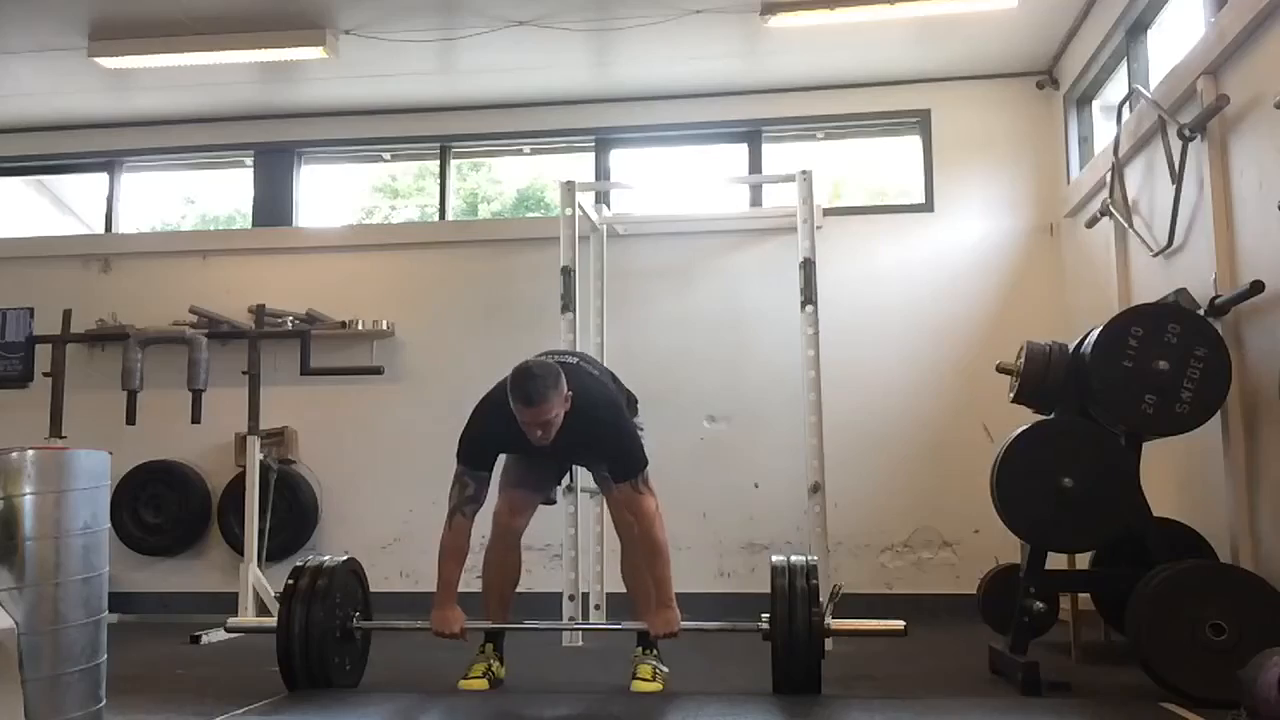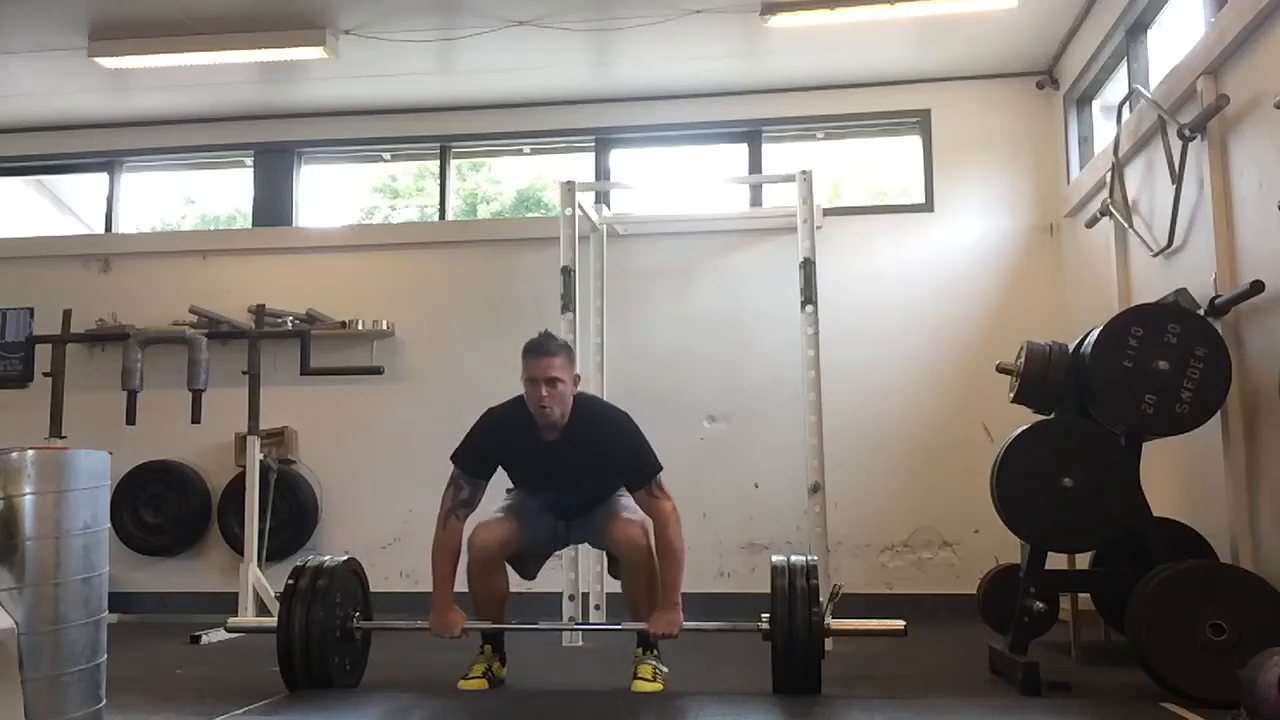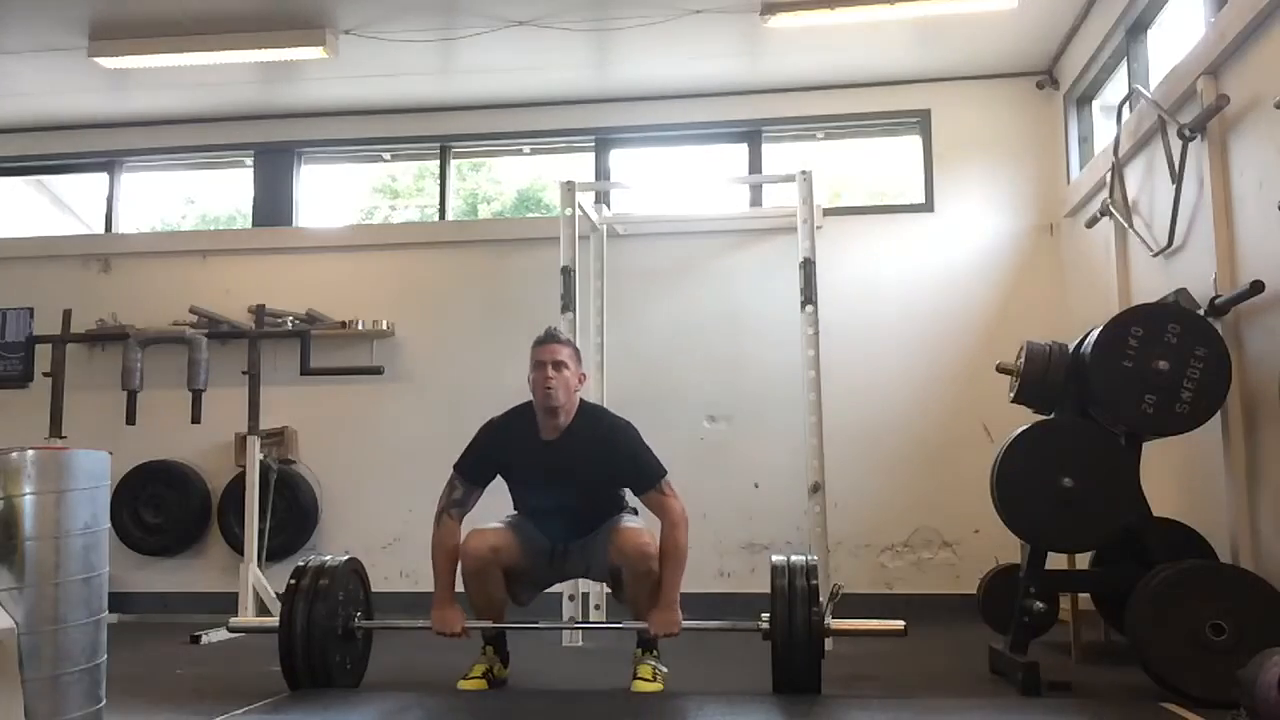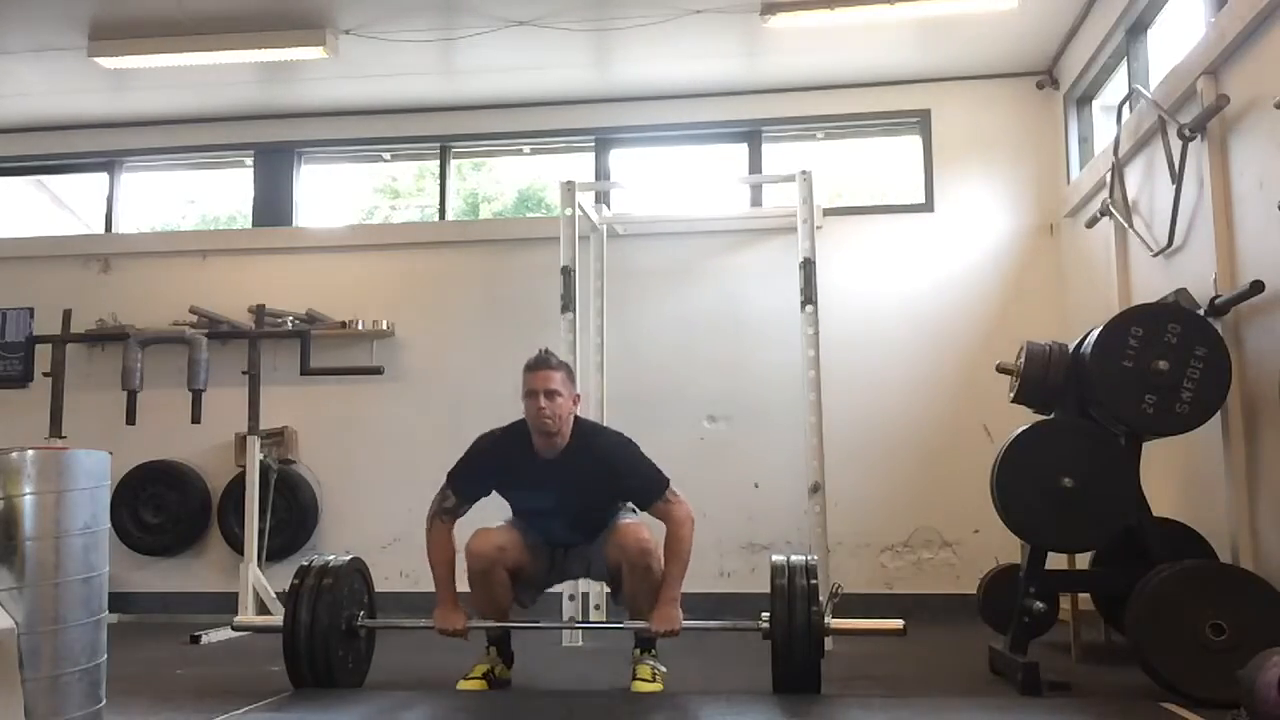
dt=0.4s
person 1, frame 1
left shoulder: (605, 412)
right shoulder: (490, 416)
left elbow: (645, 512)
right elbow: (462, 511)
left wrist: (665, 604)
right wrist: (445, 602)
left hip: (600, 435)
left knee: (630, 524)
right knee: (506, 524)
left ankle: (647, 650)
right ankle: (492, 649)
person 1, frame 2
left shoulder: (611, 425)
right shoulder: (497, 426)
left elbow: (665, 513)
right elbow: (453, 512)
left wrist: (670, 606)
right wrist: (443, 605)
left hip: (603, 501)
right hip: (537, 504)
left knee: (632, 539)
right knee: (483, 543)
left ankle: (647, 652)
right ankle: (492, 652)
person 1, frame 3
left shoulder: (611, 432)
right shoulder: (501, 433)
left elbow: (673, 513)
right elbow: (449, 512)
left wrist: (668, 605)
right wrist: (444, 602)
left hip: (601, 534)
right hip: (536, 536)
left knee: (641, 547)
right knee: (474, 549)
left ankle: (647, 652)
right ankle: (494, 652)
person 1, frame 4
left shoulder: (609, 448)
right shoulder: (496, 449)
left elbow: (681, 517)
right elbow: (439, 518)
left wrist: (669, 602)
right wrist: (447, 603)
left hip: (600, 541)
right hip: (536, 548)
left knee: (639, 543)
right knee: (481, 549)
left ankle: (646, 653)
right ankle: (498, 655)
